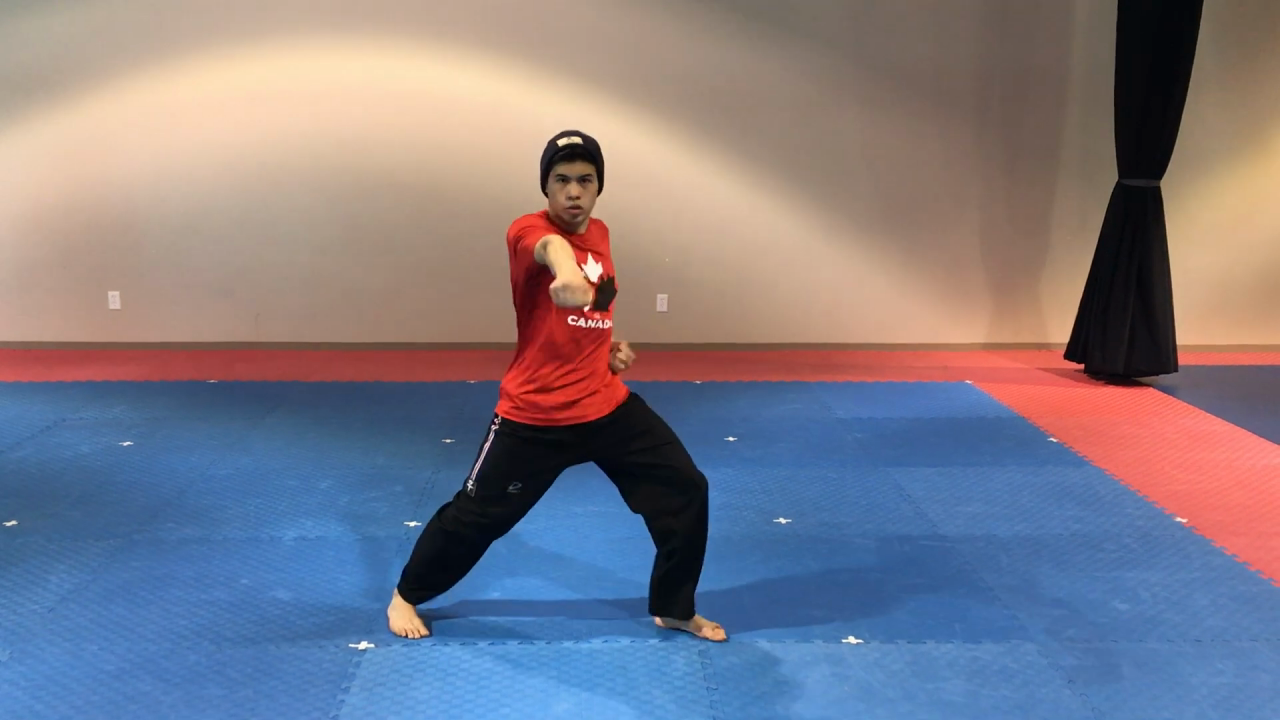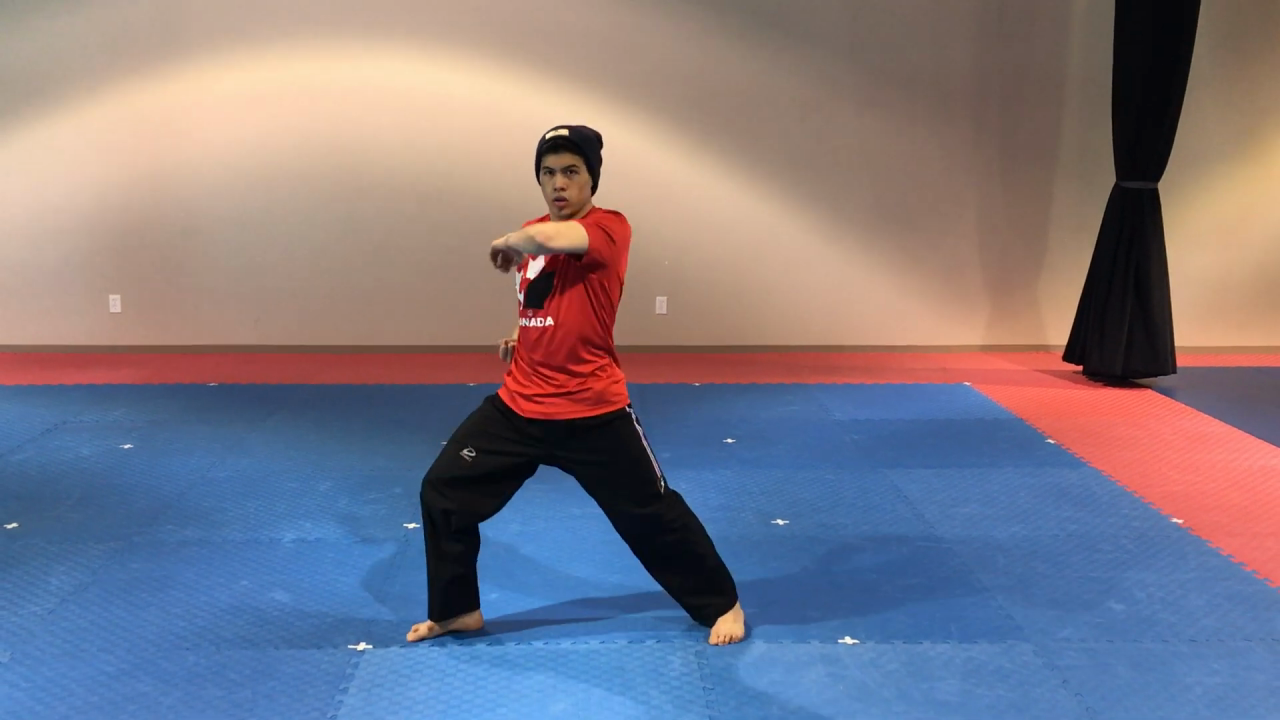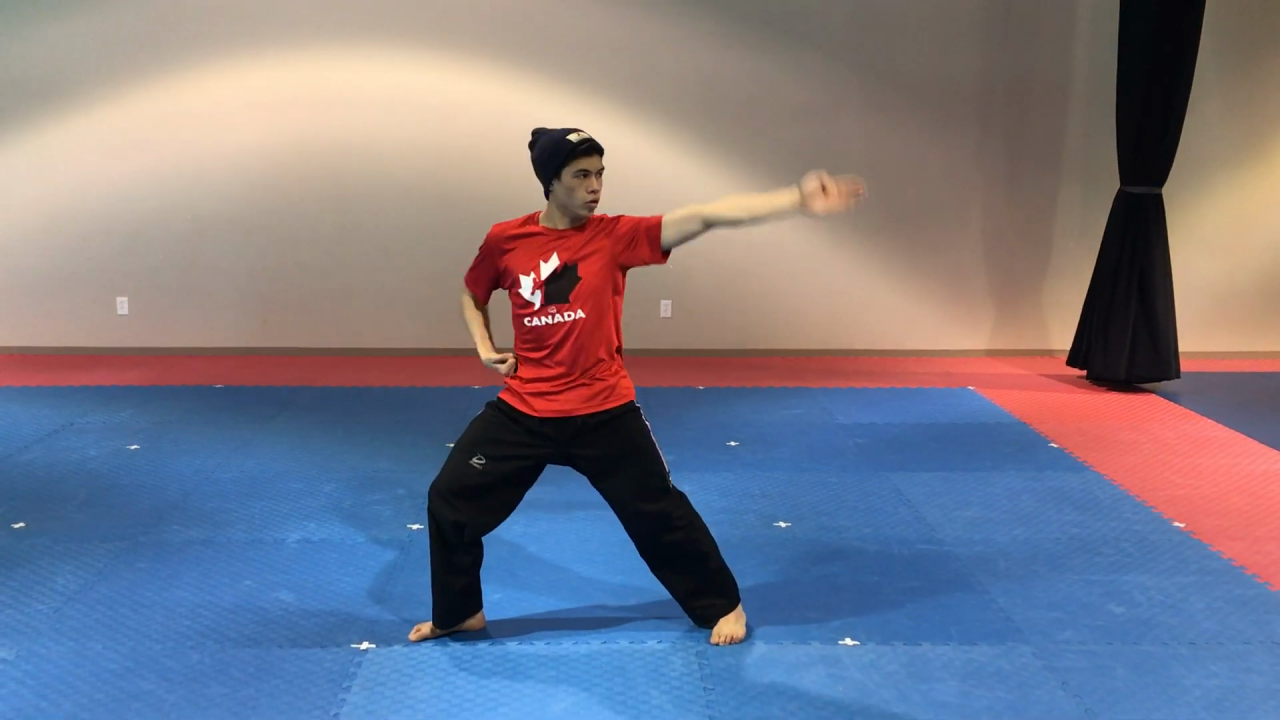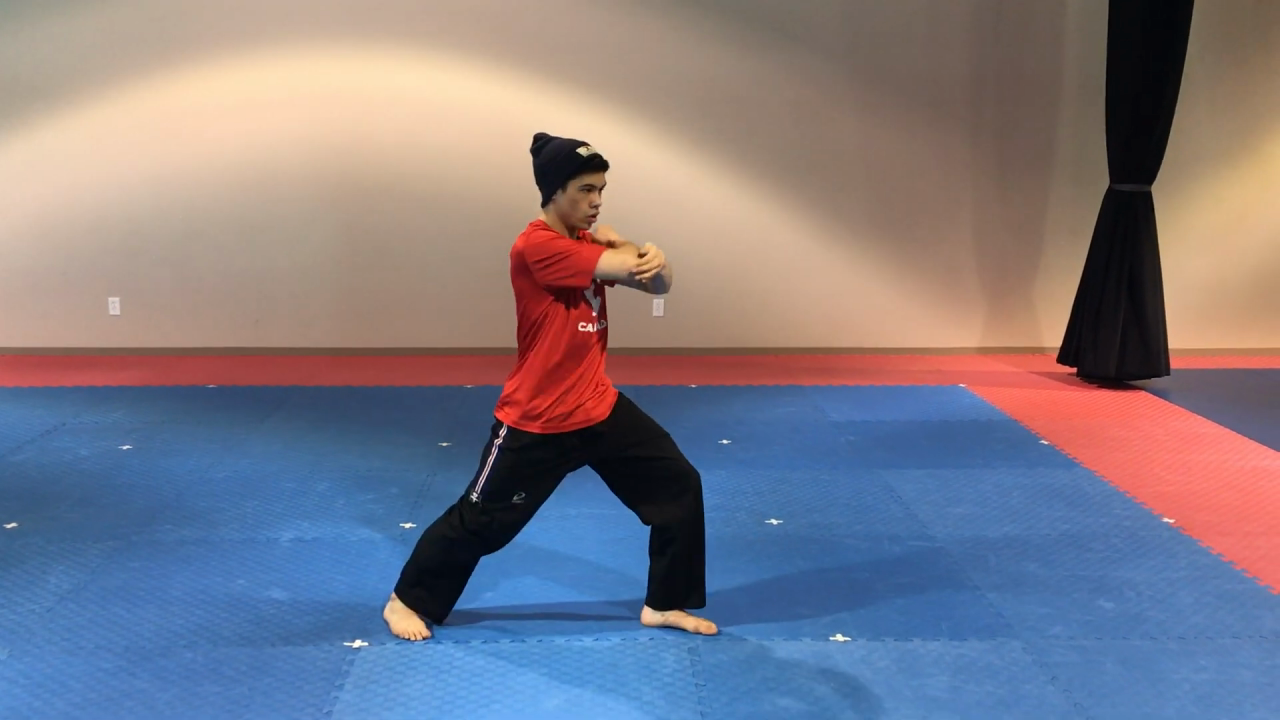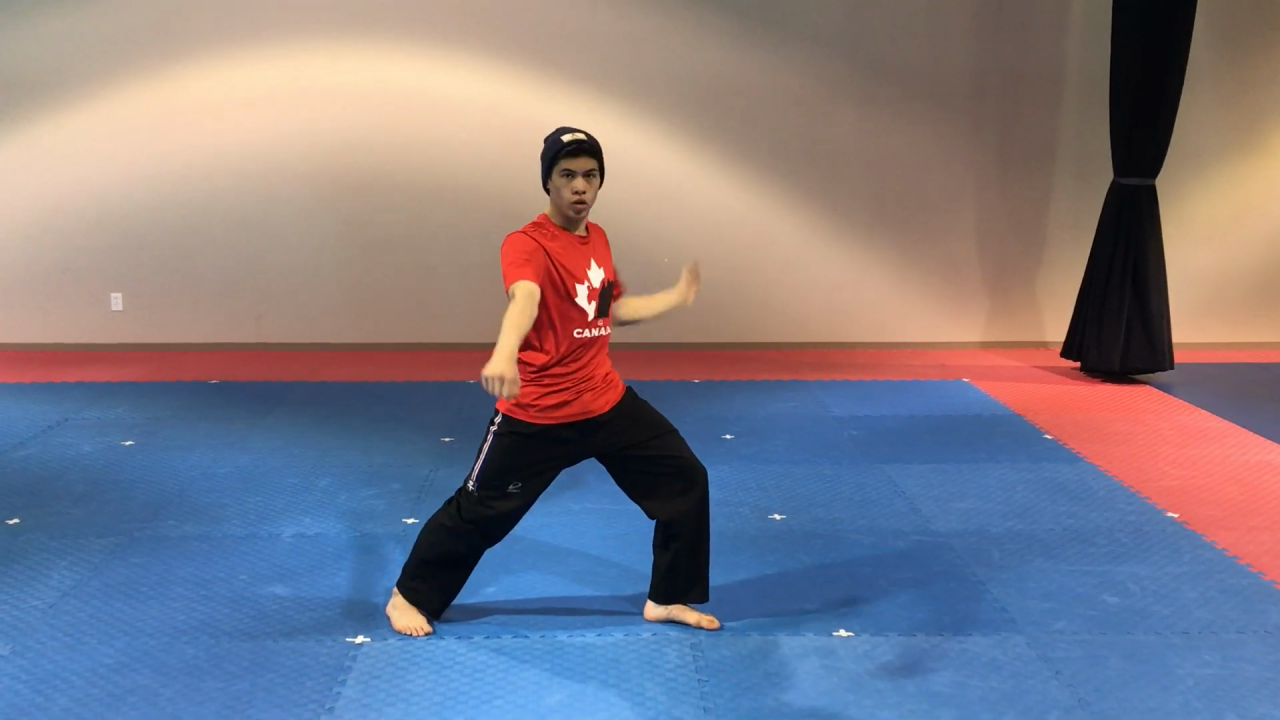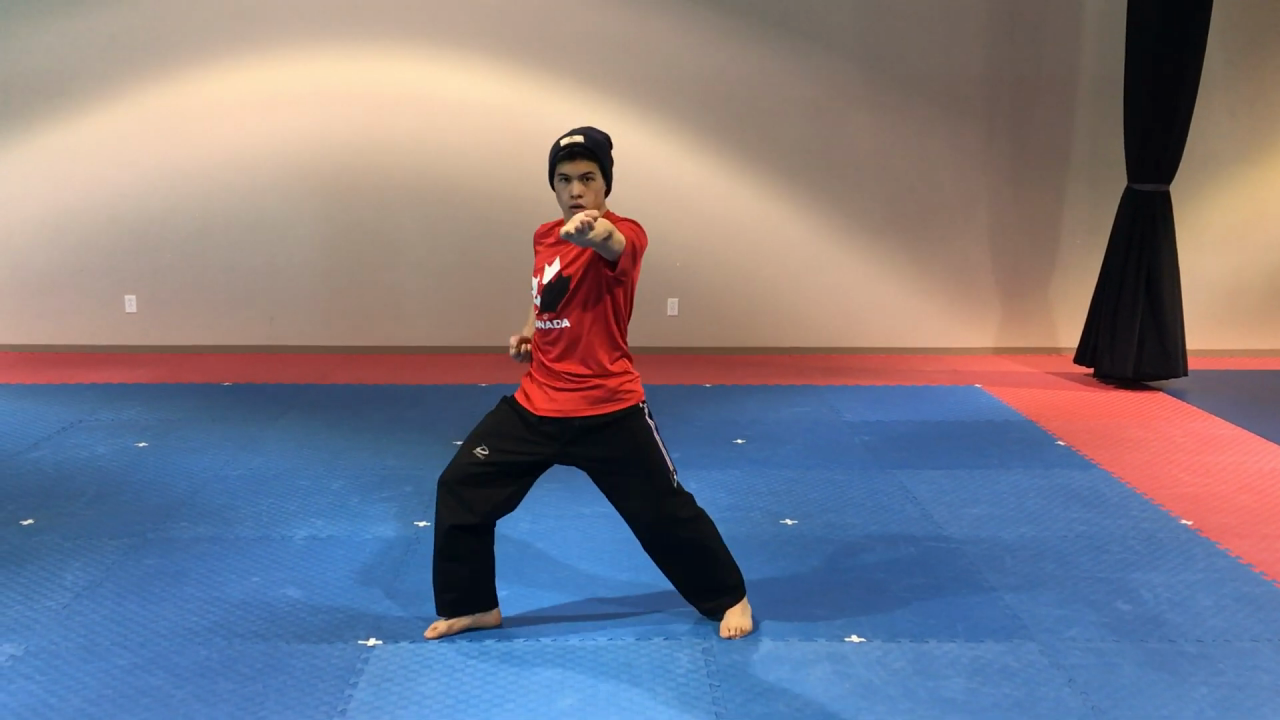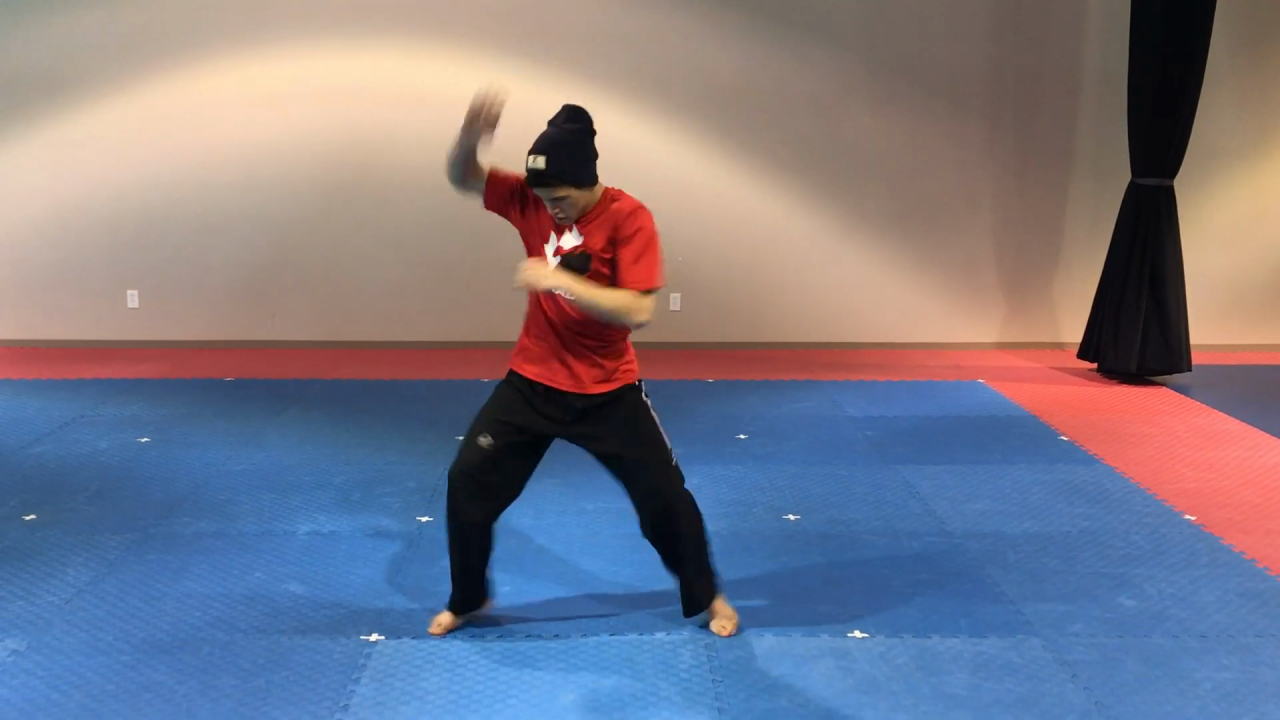
dt=0.7s
person 1, frame 1
left shoulder: (600, 233)
right shoulder: (528, 229)
right elbow: (553, 247)
left wrist: (616, 344)
right wrist: (566, 270)
left hip: (608, 405)
right hip: (534, 416)
left knee: (685, 489)
right knee: (478, 513)
left ankle: (673, 606)
right ankle: (408, 595)
person 1, frame 2
left shoulder: (611, 228)
right shoulder: (532, 233)
left elbow: (552, 239)
left wrist: (506, 242)
right wrist: (517, 336)
left hip: (594, 414)
right hip: (518, 407)
left knee: (651, 513)
right knee: (442, 490)
left ankle: (722, 604)
right ankle: (457, 609)
person 1, frame 3
left shoulder: (615, 235)
right shoulder: (505, 239)
left elbow: (703, 217)
right elbow: (472, 294)
left wrist: (797, 199)
right wrist: (485, 348)
left hip: (603, 411)
right hip: (523, 409)
left knee: (660, 512)
right knee: (449, 499)
left ankle: (724, 605)
right ankle: (456, 613)
person 1, frame 4
left shoulder: (586, 240)
right shoulder: (536, 247)
left elbow: (660, 283)
right elbow: (625, 267)
left wrist: (654, 258)
right wrist: (633, 251)
left hip: (599, 408)
right hip: (536, 422)
left knee: (680, 486)
right knee: (480, 519)
left ankle: (666, 603)
right ankle: (406, 599)
person 1, frame 5
left shoulder: (597, 238)
right shoulder: (527, 243)
right elbow: (526, 301)
left wrist: (677, 295)
right wrist: (505, 352)
left hip: (607, 402)
right hip: (536, 414)
left knee: (686, 479)
right knee: (479, 512)
left ankle: (669, 598)
right ankle: (409, 596)
person 1, frame 6
left shoulder: (626, 235)
right shoulder: (545, 236)
left elbow: (607, 244)
left wrist: (589, 230)
right wrist: (530, 333)
left hip: (609, 411)
right hip: (535, 405)
left knee: (665, 512)
right knee: (459, 488)
left ankle: (730, 598)
right ankle: (474, 604)
person 1, frame 7
left shoulder: (630, 217)
right shoulder: (534, 199)
left elbow: (639, 311)
right elbow: (461, 176)
left wrist: (563, 283)
right wrist: (473, 130)
left hip: (606, 390)
right hip: (533, 380)
left knee: (662, 496)
right knee: (470, 479)
left ankle: (705, 599)
right ankle: (467, 601)
